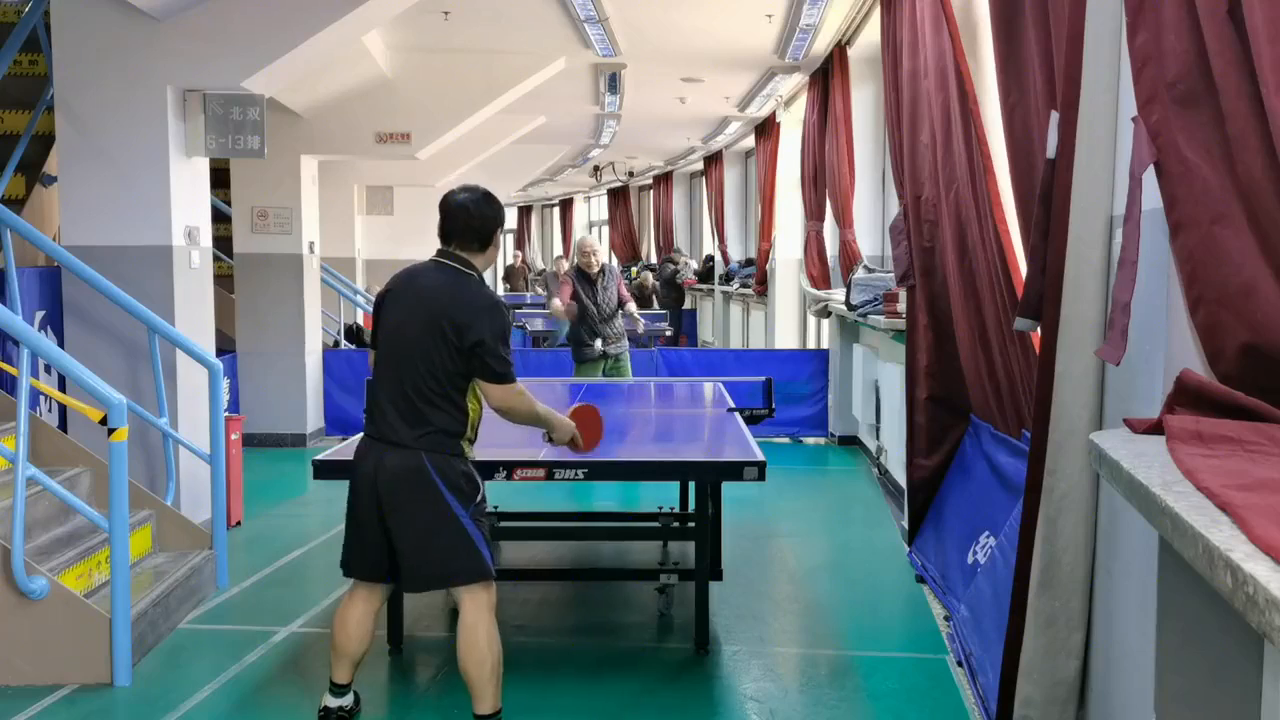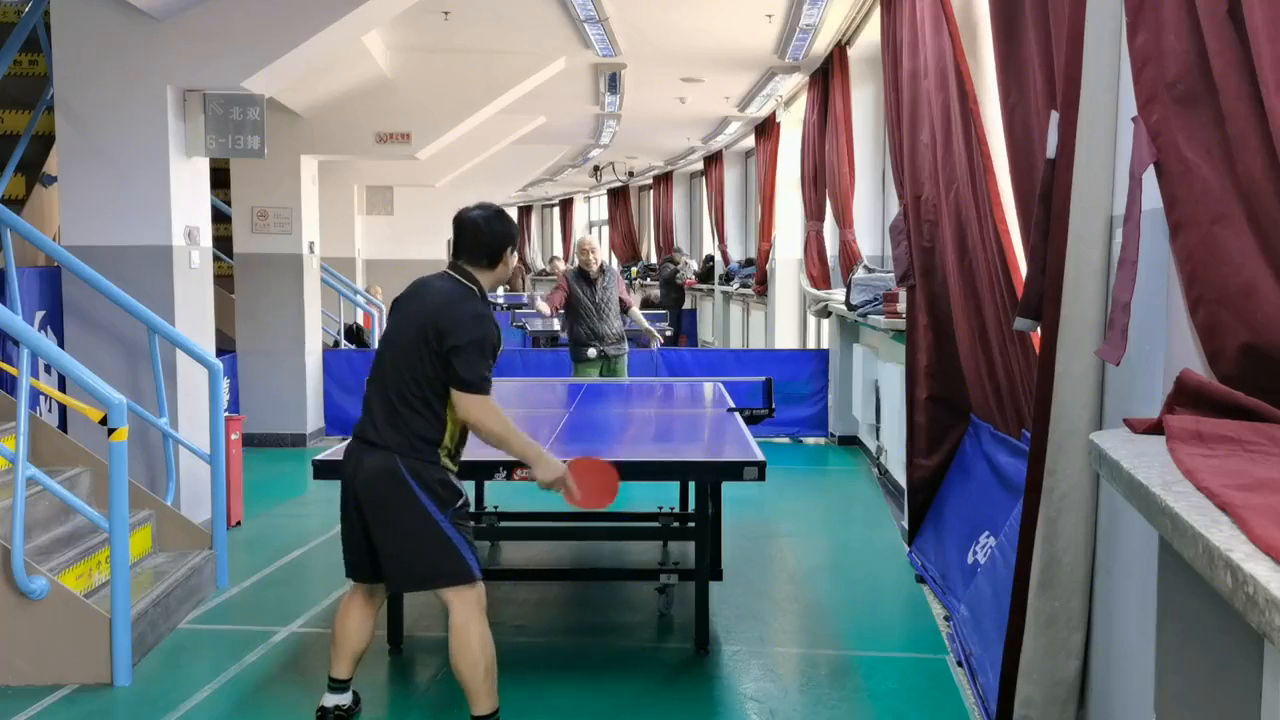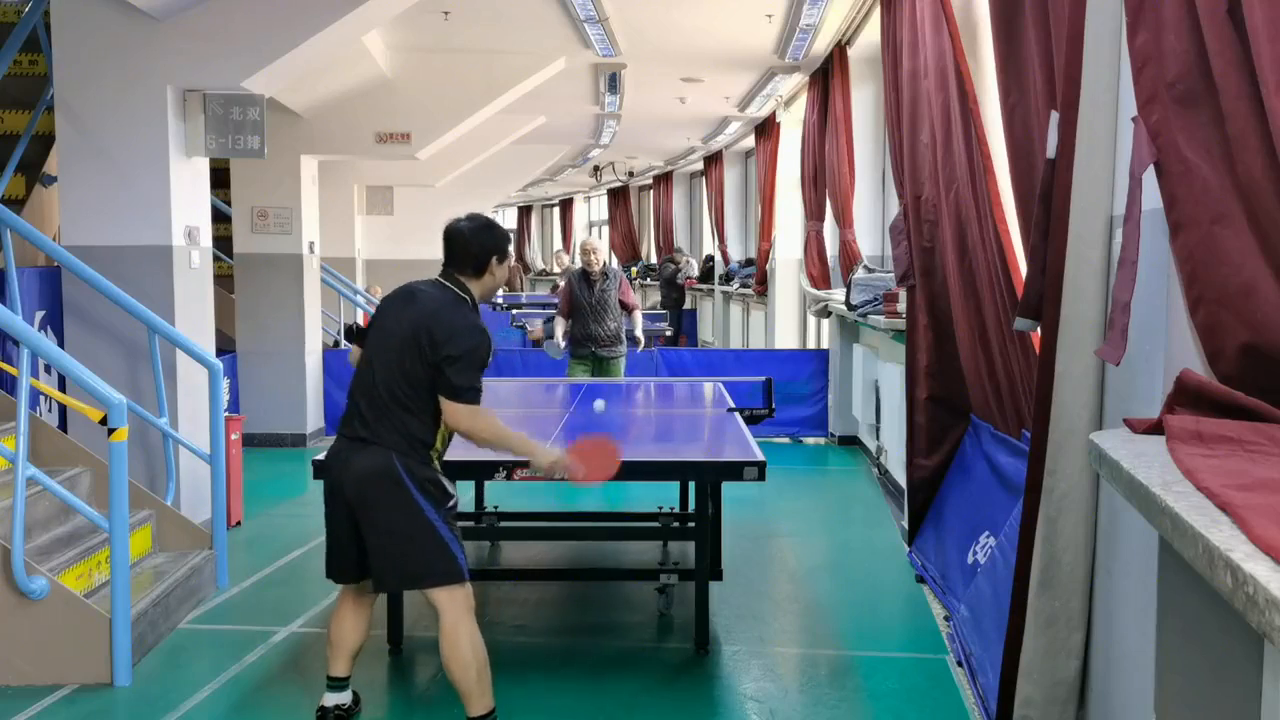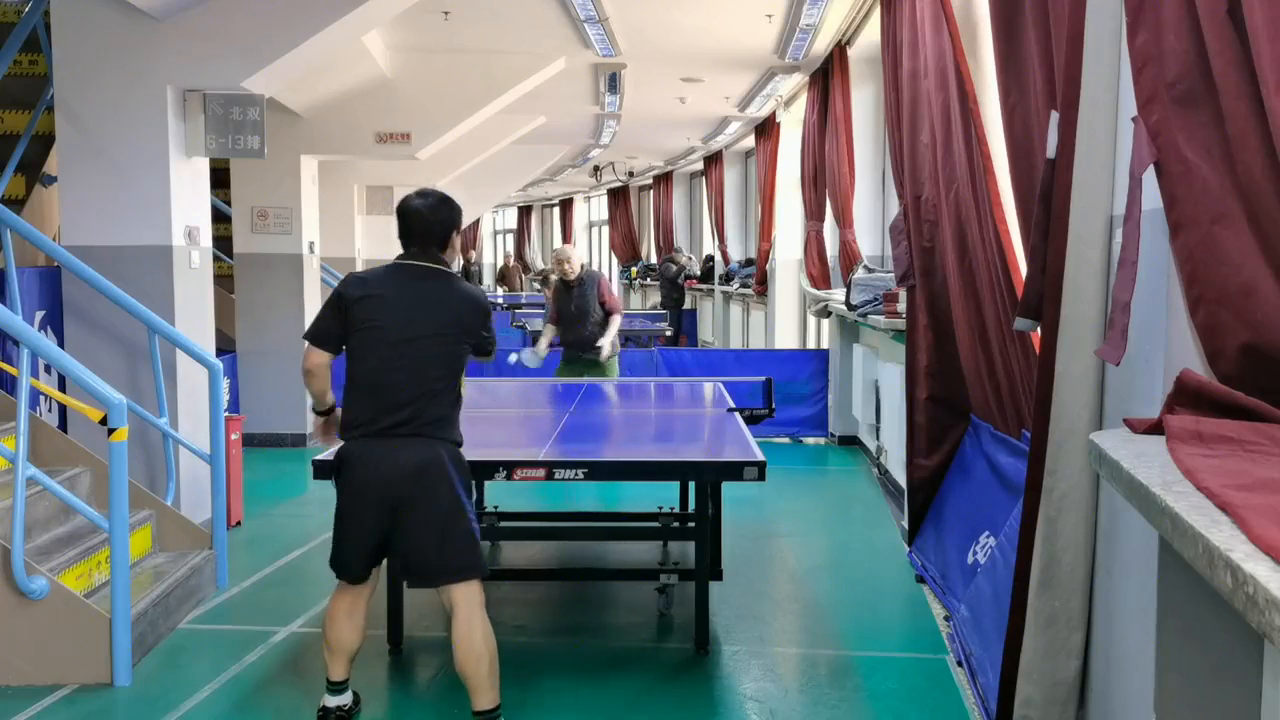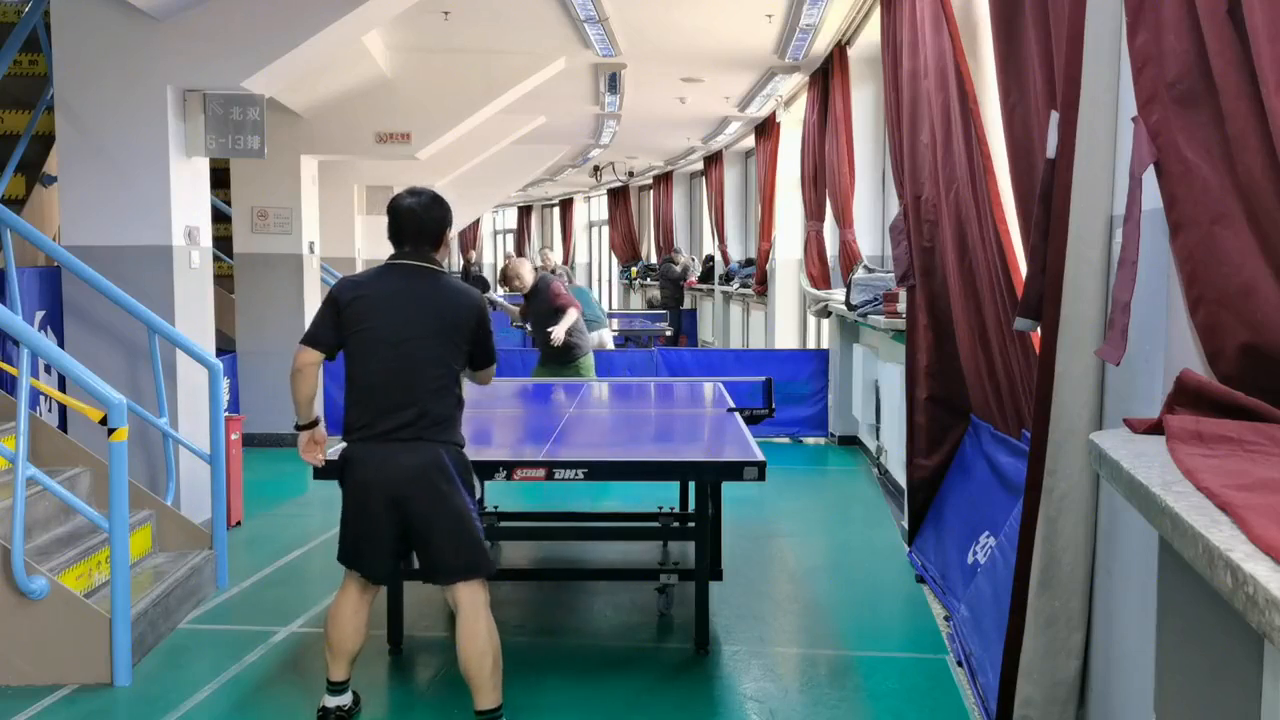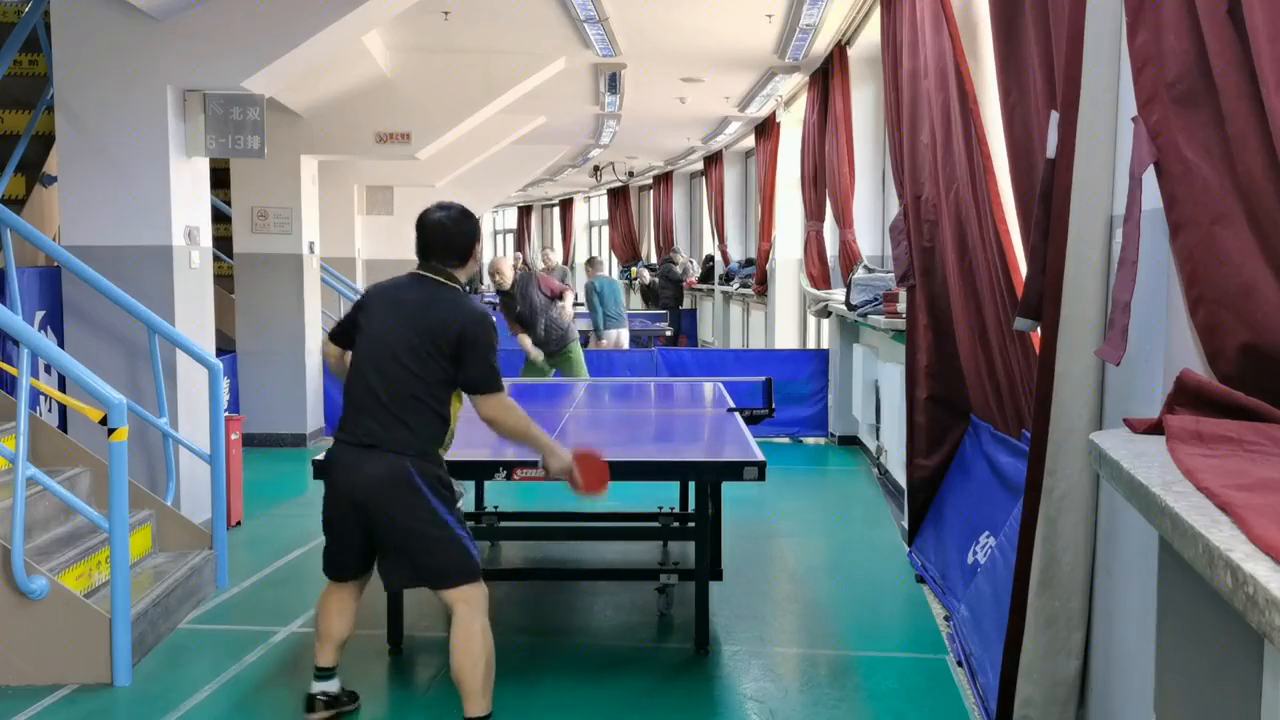
dt=0.3s
person 1, frame 1
left shoulder: (399, 284)
right shoulder: (482, 306)
right elbow: (502, 396)
right wrist: (554, 422)
left hip: (375, 457)
right hip: (431, 468)
left knee: (366, 586)
right knee: (476, 596)
person 1, frame 2
left shoulder: (417, 291)
right shoulder: (473, 318)
right elbow: (473, 409)
right wrist: (537, 457)
left hip: (363, 460)
right hip: (411, 472)
left knee: (366, 586)
right knee: (466, 598)
person 1, frame 3
left shoulder: (404, 296)
right shoulder: (466, 329)
right elbow: (464, 417)
right wrist: (533, 450)
left hip: (345, 460)
right hip: (394, 472)
left knee: (358, 585)
right knee: (453, 600)
person 1, frame 4
left shoulder: (356, 288)
right shoulder: (470, 302)
left elbow: (315, 362)
right elbow: (484, 352)
left wrist: (326, 409)
left hip: (363, 458)
right hip: (430, 463)
left knee: (353, 582)
right knee: (465, 596)
person 1, frame 5
left shoulder: (350, 292)
right shoulder: (466, 302)
left elbow: (304, 363)
right elbow: (483, 375)
left wrist: (307, 424)
left hip: (366, 462)
right hip: (433, 465)
left knee: (360, 583)
right knee: (470, 595)
person 1, frame 6
left shoulder: (378, 296)
right shoulder: (469, 318)
left elbow: (333, 352)
right elbow: (493, 408)
right wrist: (550, 450)
left hip: (345, 465)
right hip: (405, 474)
left knee: (345, 581)
right knee: (469, 600)
